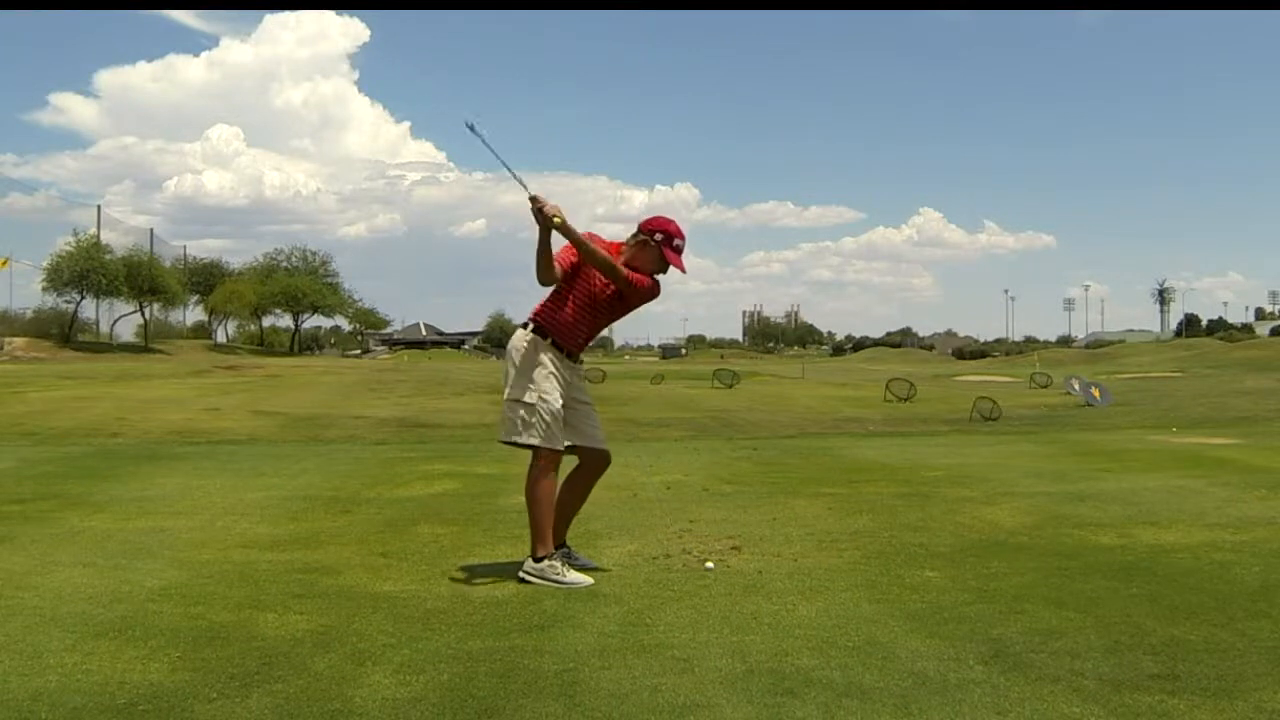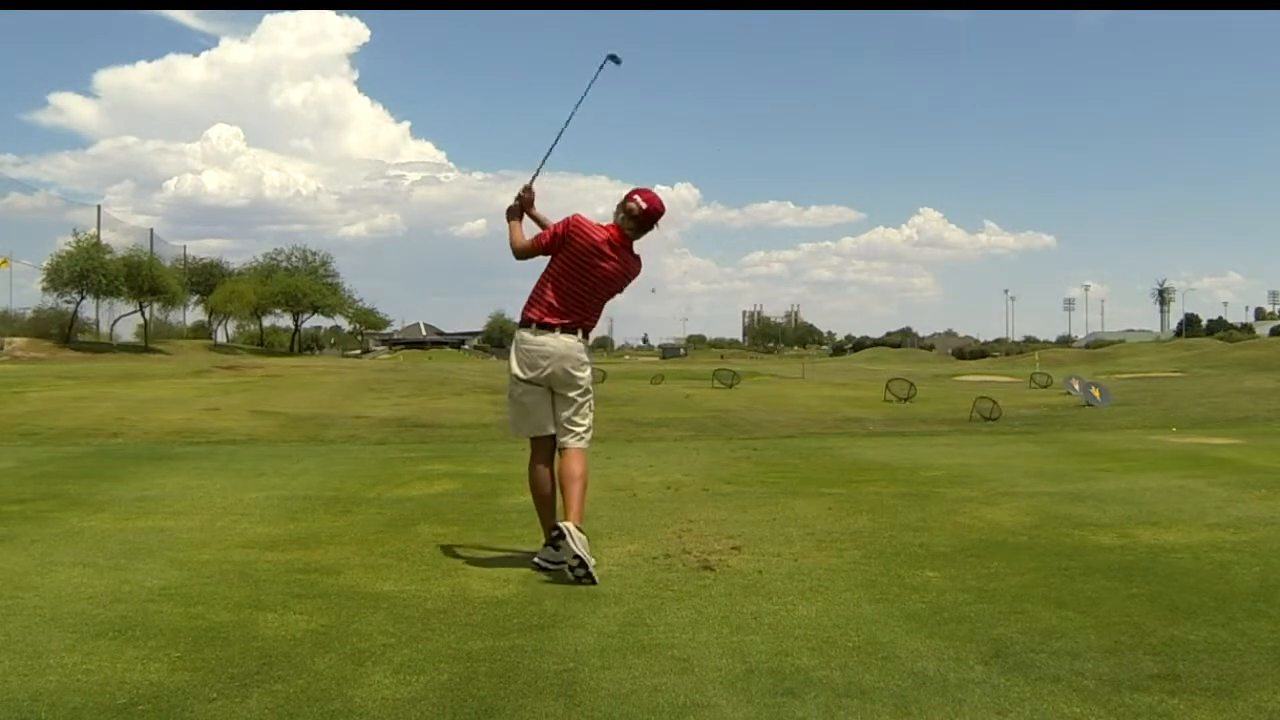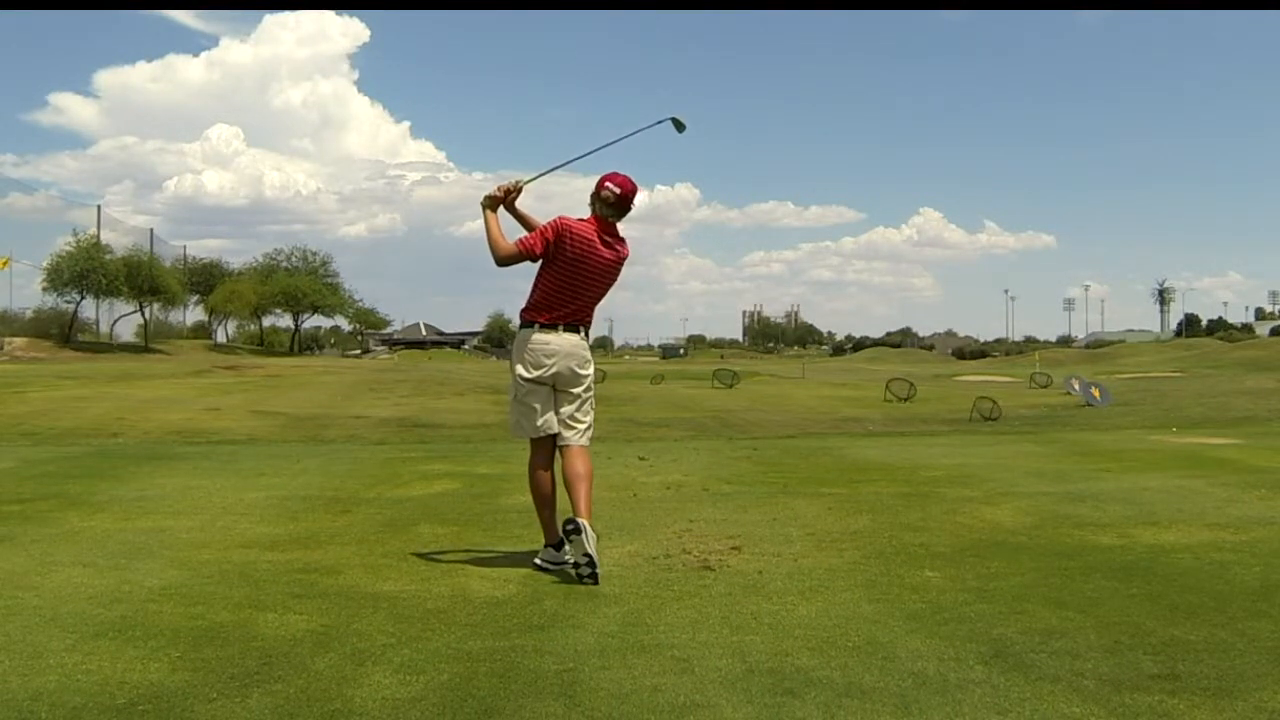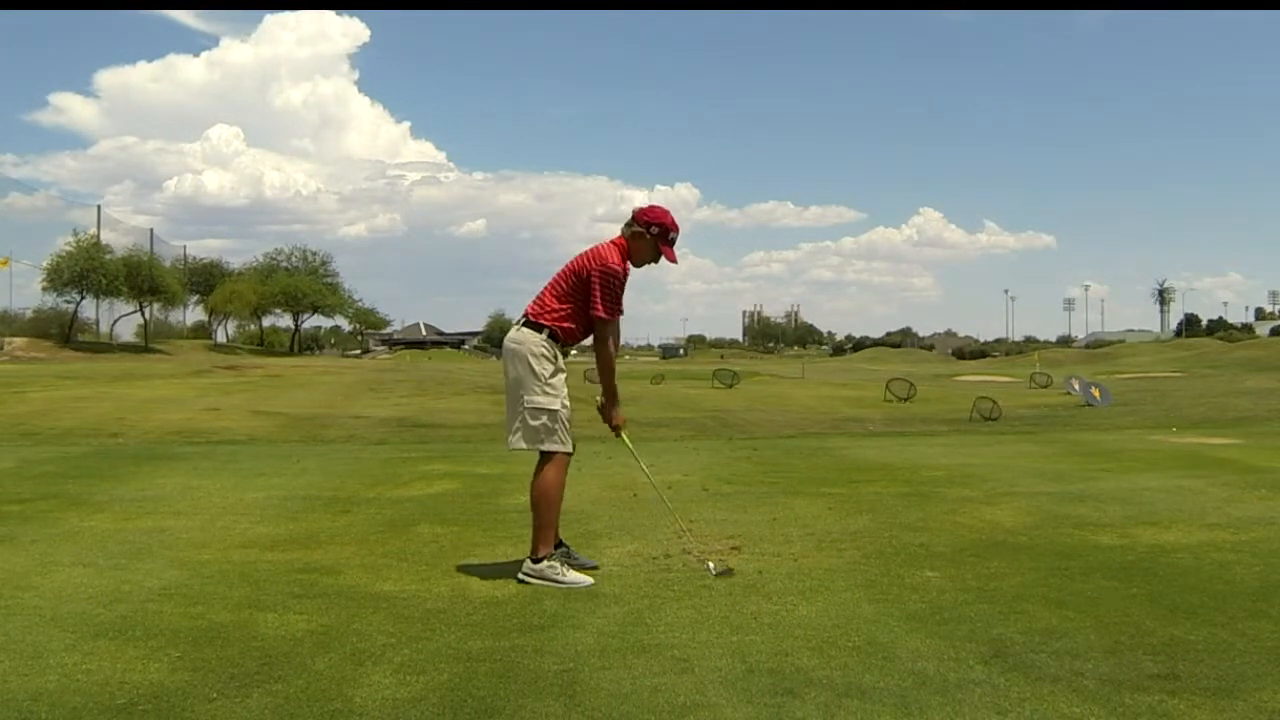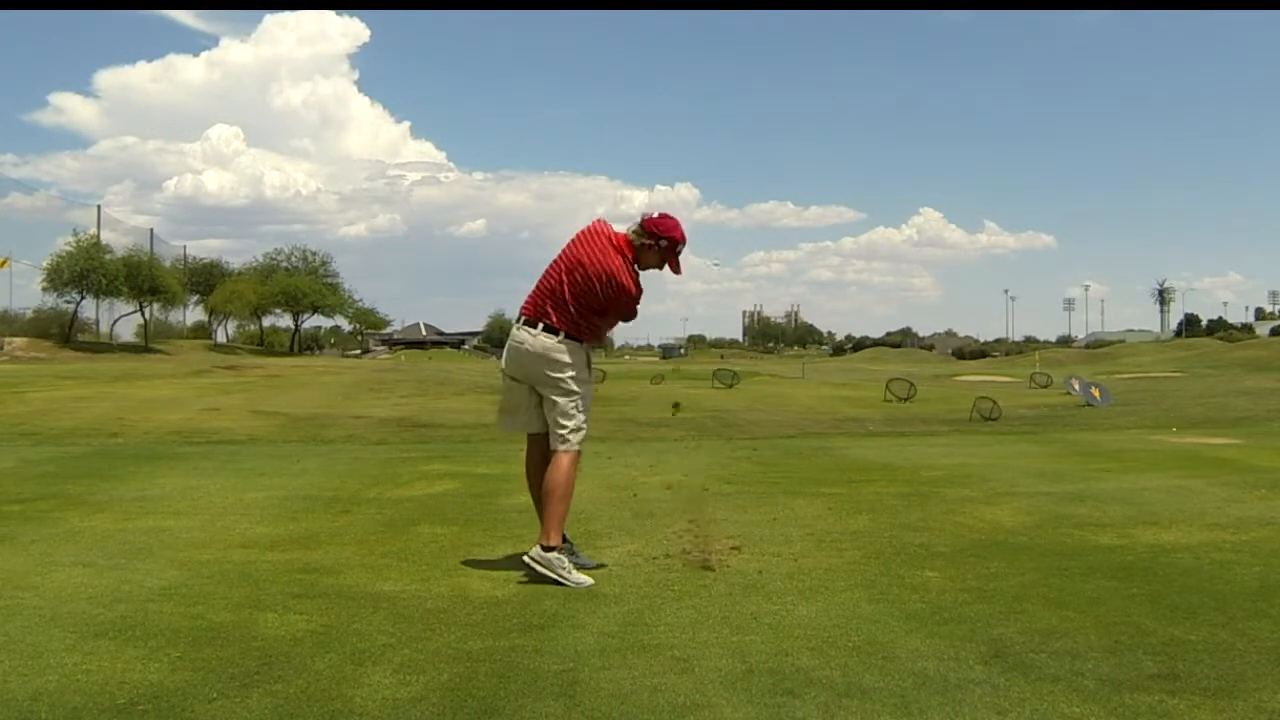
dt=1s
person 1, frame 1
left shoulder: (647, 286)
right shoulder: (588, 245)
left elbow: (610, 271)
right elbow: (548, 277)
left wrist: (565, 227)
right wrist: (545, 229)
left hip: (568, 363)
right hip: (535, 347)
left knee: (597, 457)
right knee: (548, 450)
left ankle: (555, 544)
right ankle: (540, 559)
person 1, frame 2
left shoulder: (578, 226)
right shoulder: (631, 266)
left elbow: (521, 250)
left wrist: (516, 217)
right wrist: (533, 213)
left hip: (530, 342)
right hip: (571, 349)
left knee: (541, 445)
right knee: (574, 444)
left ankle: (552, 544)
right ankle: (571, 527)
person 1, frame 3
left shoulder: (567, 228)
right shoulder: (620, 251)
left elbow: (503, 255)
left wrist: (491, 211)
right wrist: (514, 210)
left hip: (535, 343)
right hip: (576, 347)
left knee: (542, 446)
right knee: (575, 442)
left ankle: (554, 545)
right ankle: (581, 522)
person 1, frame 4
left shoulder: (610, 260)
right shoulder: (610, 264)
left elbow: (609, 336)
right elbow: (604, 340)
left wrist: (607, 394)
right wrist: (612, 402)
left hip: (537, 347)
right hip: (535, 347)
left knee: (558, 449)
right knee: (555, 452)
left ankle: (551, 545)
right ankle: (539, 560)
person 1, frame 5
left shoulder: (597, 231)
right shoulder: (628, 287)
right elbow: (601, 331)
right wrist: (593, 338)
left hip: (521, 337)
right hip: (559, 350)
left knee: (539, 441)
right knee: (566, 446)
left ankle: (551, 537)
right ankle: (549, 548)
